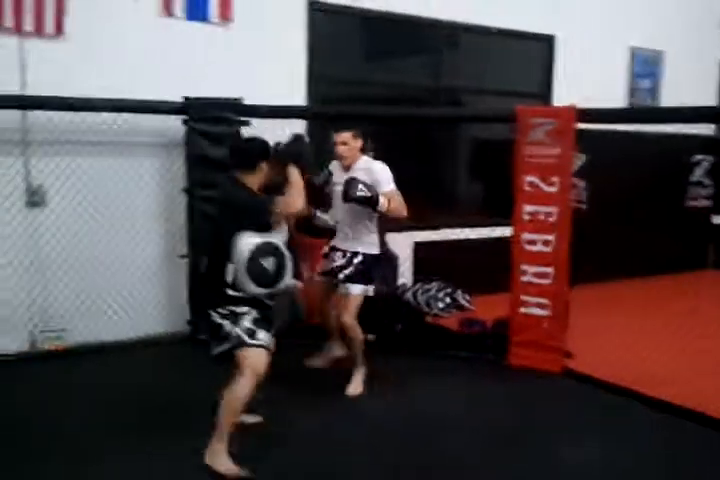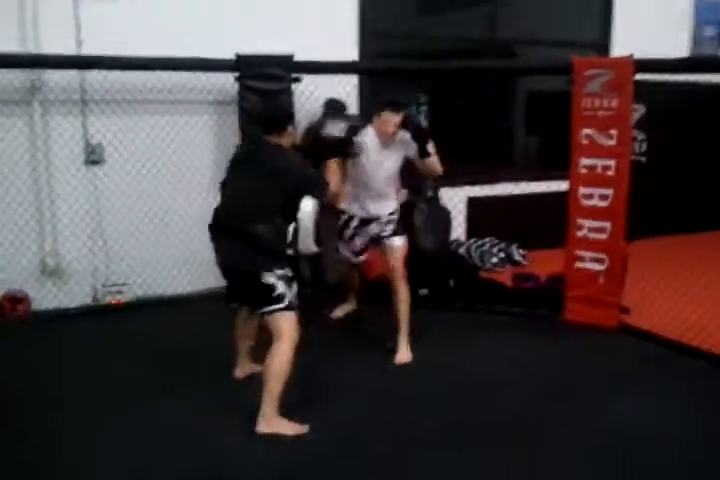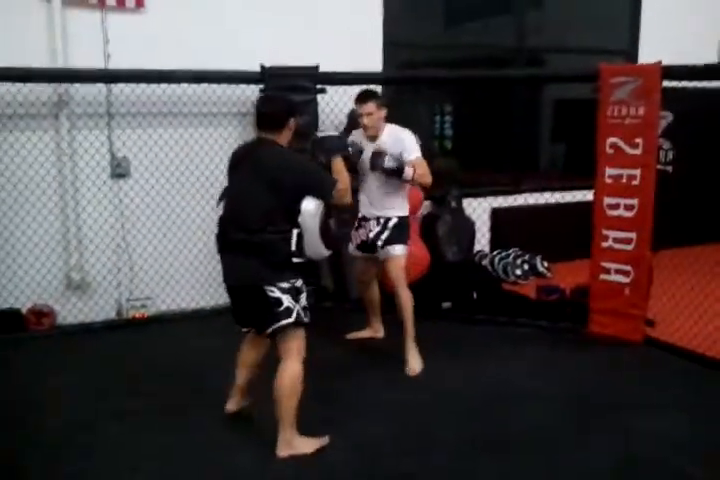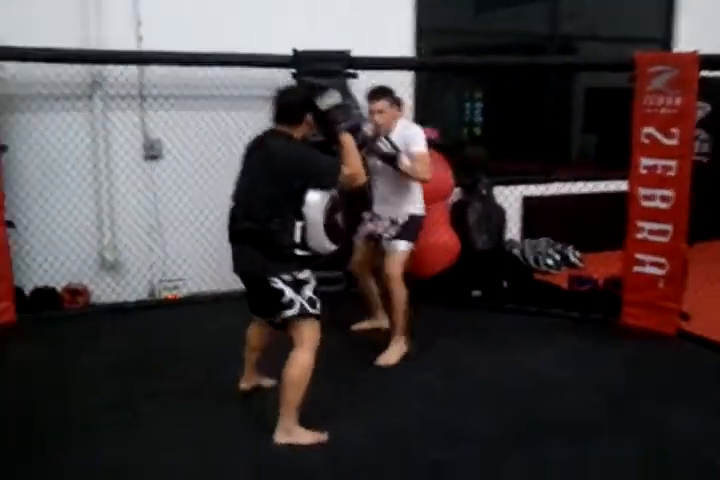
dt=0.5s
person 1, frame 1
left shoulder: (239, 194)
right shoulder: (238, 200)
left elbow: (276, 216)
right elbow: (293, 207)
right wrist: (292, 168)
left hip: (246, 293)
right hip: (233, 298)
left knee: (259, 359)
right knee: (253, 367)
left ankle: (232, 411)
right ankle: (217, 450)
person 1, frame 2
left shoulder: (244, 154)
right shoulder: (291, 165)
right elbow: (329, 194)
left hip: (229, 246)
right hip: (261, 255)
left knee: (249, 304)
right knee: (286, 334)
left ankle: (243, 363)
right ankle: (268, 417)
person 1, frame 3
left shoulder: (241, 156)
right shoulder: (292, 164)
right elbow: (343, 196)
right wrist: (335, 154)
left hip: (236, 263)
right hip: (271, 268)
left knee: (255, 335)
right knee: (292, 351)
left ankle: (237, 398)
right ankle: (288, 440)
person 1, frame 4
left shoulder: (260, 145)
right shoulder: (297, 156)
right elbow: (355, 176)
right wrist: (344, 131)
left hip: (248, 250)
right hip: (278, 258)
left knee: (264, 316)
right knee: (307, 340)
left ankle: (249, 376)
right ankle: (287, 427)
person 2, frame 1
left shoulder: (378, 169)
right shoulder: (334, 167)
left elbow: (400, 210)
right elbow: (330, 199)
left wrist: (370, 199)
left hip: (363, 252)
right hip: (339, 246)
left knee: (347, 318)
right knee: (326, 298)
left ankle: (359, 368)
right ankle: (334, 346)
person 2, frame 2
left shoulder: (404, 141)
right shoulder: (358, 138)
left elbow: (434, 171)
left wrist: (424, 143)
left hip: (387, 214)
right hip: (356, 214)
left knee: (398, 272)
right knee: (352, 264)
left ankle: (403, 340)
right ankle: (351, 300)
person 2, frame 3
left shoulder: (402, 136)
right shoulder: (355, 138)
left elbow: (425, 179)
left wrist: (398, 169)
left hip: (394, 216)
right hip: (365, 216)
left knee: (396, 279)
right knee: (364, 276)
left ankle: (411, 346)
right ankle: (375, 327)
person 2, frame 4
left shoulder: (411, 132)
right shoulder: (371, 134)
left elbow: (424, 174)
left wrist: (395, 158)
left hip: (407, 214)
right hip: (380, 213)
left knee: (392, 273)
right knee: (358, 265)
left ankle: (399, 341)
right ankle: (379, 316)
